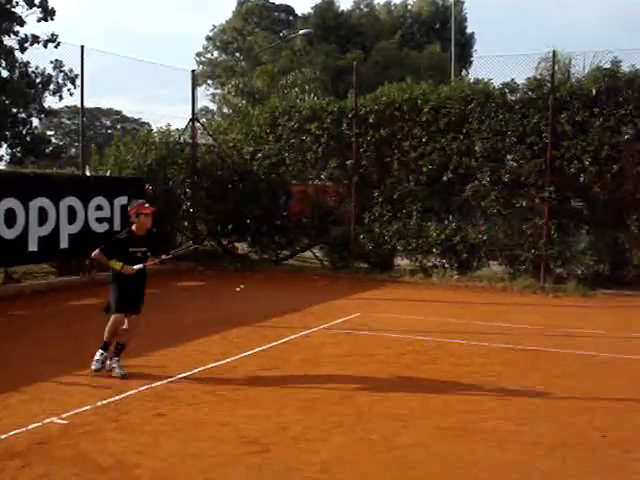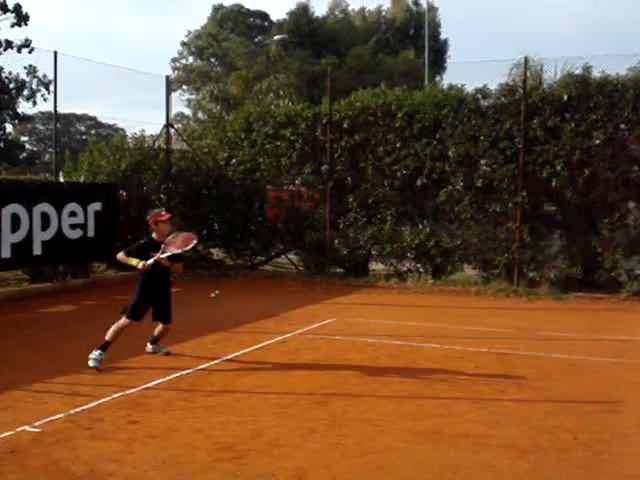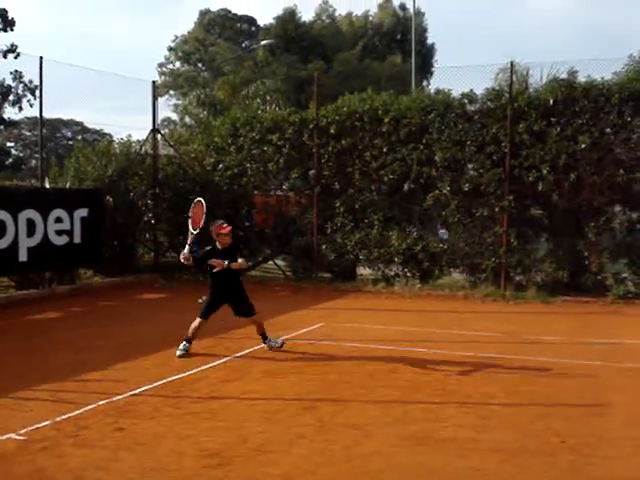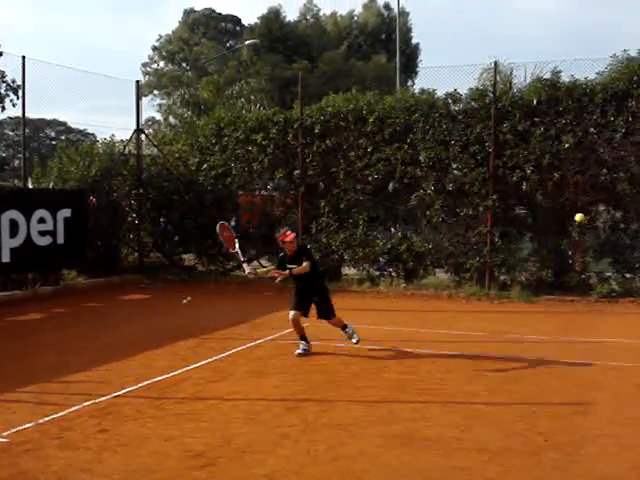
dt=0.4s
person 1, frame 1
left shoulder: (150, 237)
right shoulder: (122, 239)
left elbow: (154, 255)
right elbow: (96, 255)
left wrist: (153, 260)
right wrist: (119, 266)
left hip: (138, 282)
right hip: (120, 282)
left knee: (131, 321)
right knee: (118, 317)
left ankle: (115, 358)
right ankle: (103, 352)
person 1, frame 2
right shoulder: (144, 244)
left elbow: (178, 268)
right elbow: (120, 256)
left wrist: (167, 263)
right wrist: (137, 263)
left hip: (162, 288)
right hip: (145, 287)
left knee: (166, 325)
right knee: (126, 321)
left ankle: (153, 344)
right ankle: (99, 352)
person 1, frame 3
left shoulder: (234, 248)
right shoulder: (208, 252)
left elbow: (243, 264)
right elbow: (191, 261)
left wrist: (226, 265)
right wrist: (185, 257)
left hip: (236, 289)
right hip: (217, 290)
left knee: (254, 318)
right knee: (200, 320)
left ankle: (266, 340)
right ankle: (186, 343)
person 1, frame 4
left shoulder: (303, 250)
right shoulder: (282, 257)
left elbow: (306, 268)
right elbow: (280, 272)
left wrist: (288, 273)
left hip: (316, 288)
right hip: (301, 289)
left knee: (331, 320)
right knee: (293, 317)
left ankle: (346, 328)
right ankle: (304, 343)
